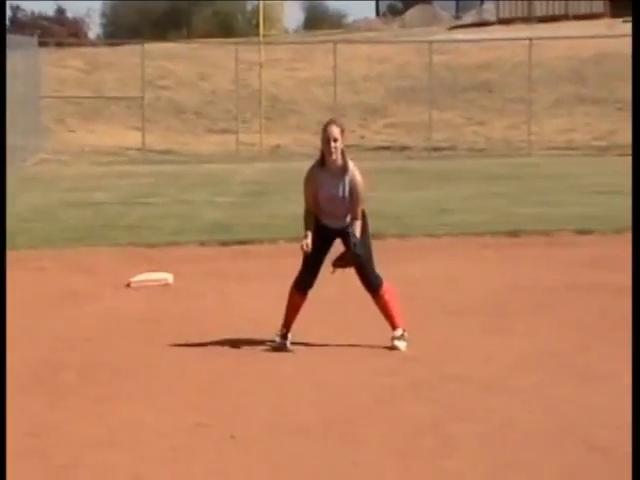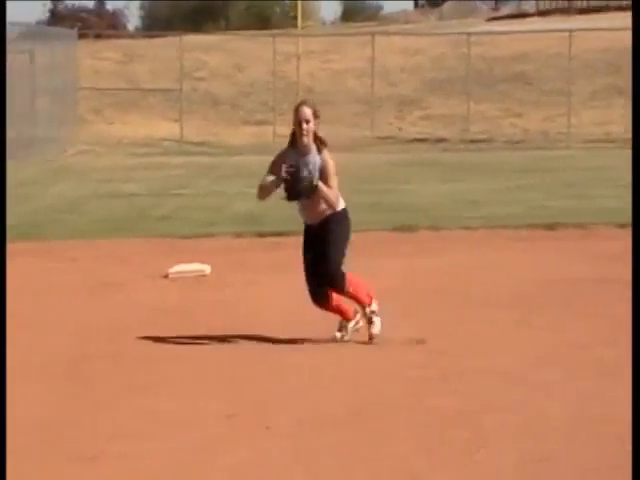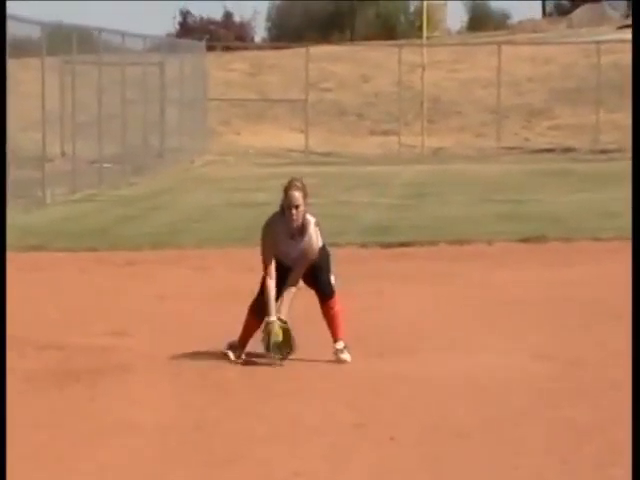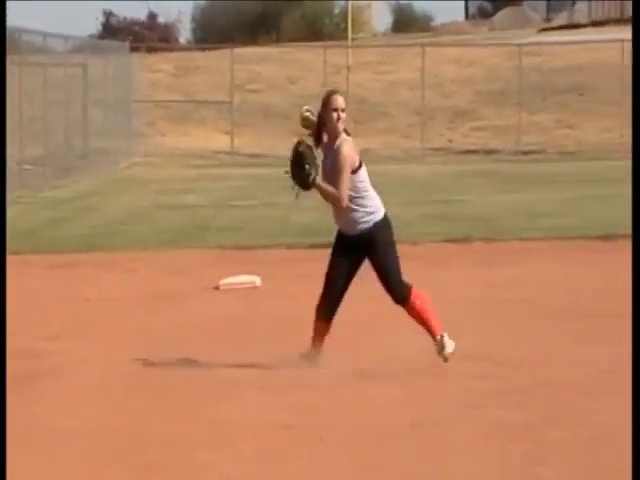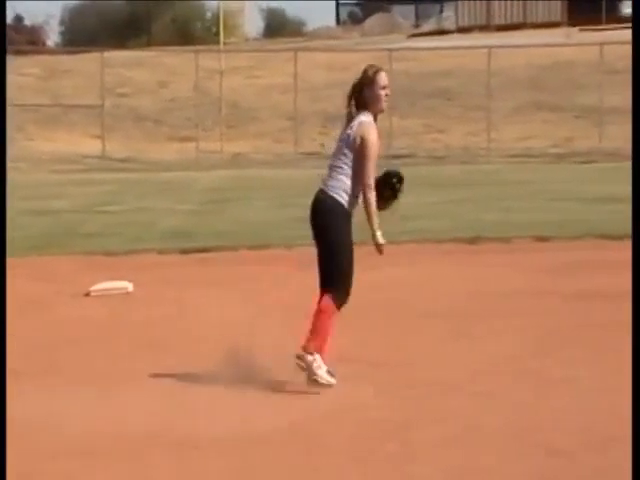
dt=0.7s
person 1, frame 1
left shoulder: (353, 176)
right shoulder: (314, 175)
left elbow: (357, 217)
right elbow: (310, 210)
left wrist: (355, 242)
right wrist: (308, 234)
left hip: (350, 225)
right hip: (324, 225)
left knee: (369, 277)
right knee: (306, 276)
left ankle: (399, 330)
right ankle: (285, 330)
person 1, frame 2
left shoulder: (324, 157)
right shoulder: (285, 157)
left elbow: (333, 201)
right elbow: (261, 194)
left wrist: (315, 183)
right wrist: (278, 179)
left hip: (335, 219)
right hip: (312, 225)
left knee: (333, 275)
right knee: (318, 294)
left ankle: (369, 303)
right ankle: (351, 318)
person 1, frame 3
left shoulder: (311, 235)
right shoulder: (271, 226)
left elbow: (298, 273)
right elbow: (269, 272)
left wrist: (282, 315)
right wrist: (271, 314)
left hip: (312, 263)
right hip: (283, 262)
left knee: (326, 291)
right knee: (262, 304)
left ankle: (340, 345)
right ankle: (240, 345)
person 1, frame 4
left shoulder: (344, 149)
right shoulder: (327, 148)
left elbow: (341, 200)
left wrist: (314, 182)
left hip: (374, 228)
right hip: (348, 235)
left knee: (397, 289)
right knee: (329, 299)
left ankle: (439, 336)
right ankle: (315, 351)
person 1, frame 5
left shoulder: (356, 123)
right shoulder: (367, 127)
right elbow: (366, 182)
right wrist: (375, 229)
left hip: (330, 208)
right hip: (333, 208)
left knee: (335, 286)
right knee: (337, 286)
left ankle: (317, 359)
right ankle: (310, 353)
